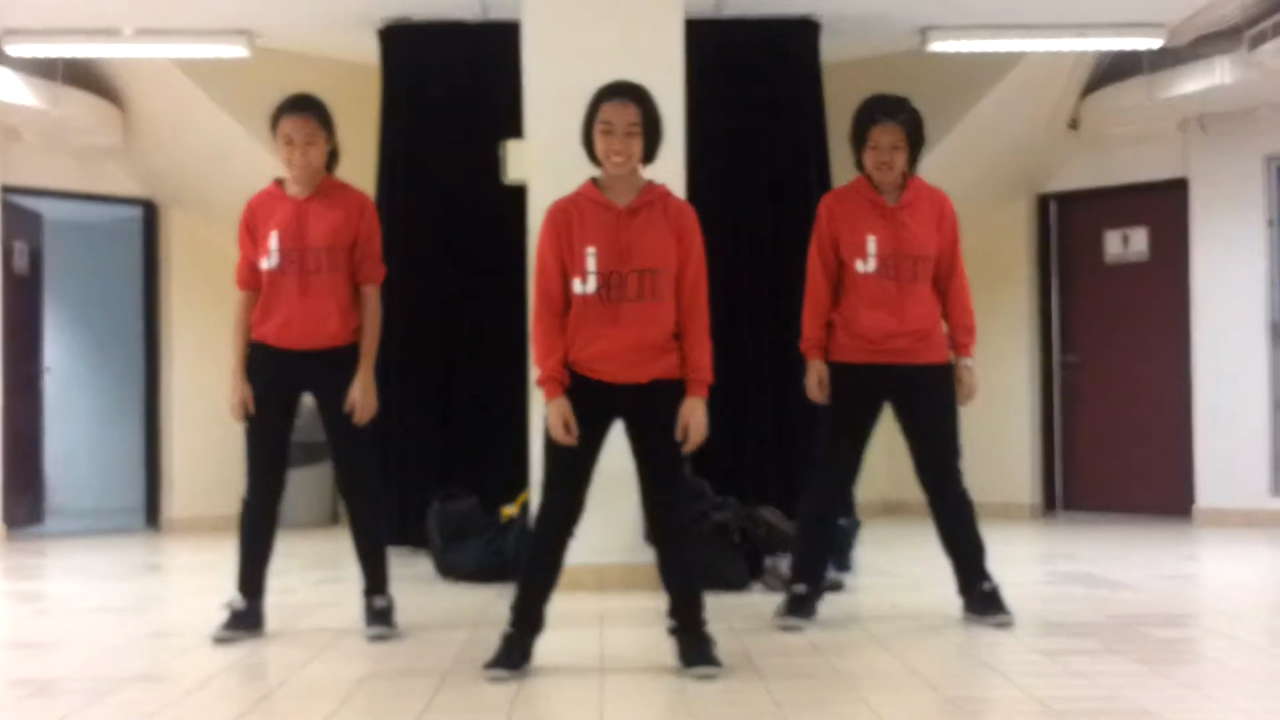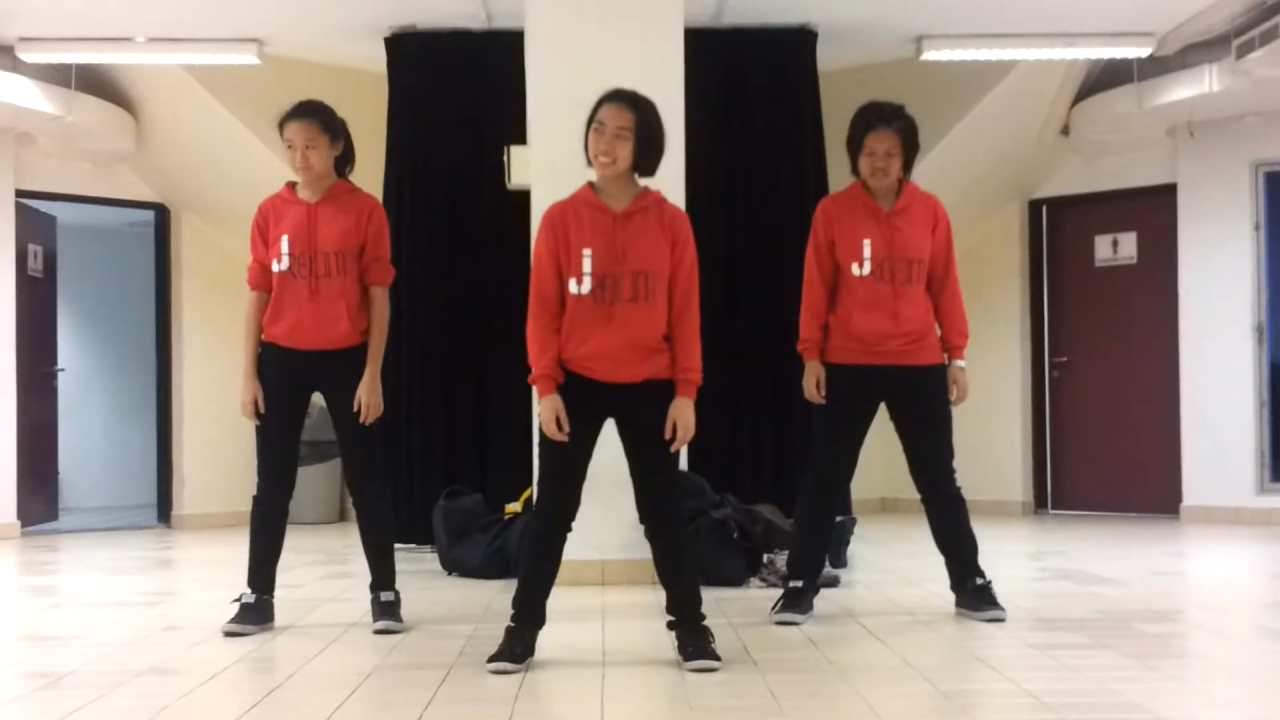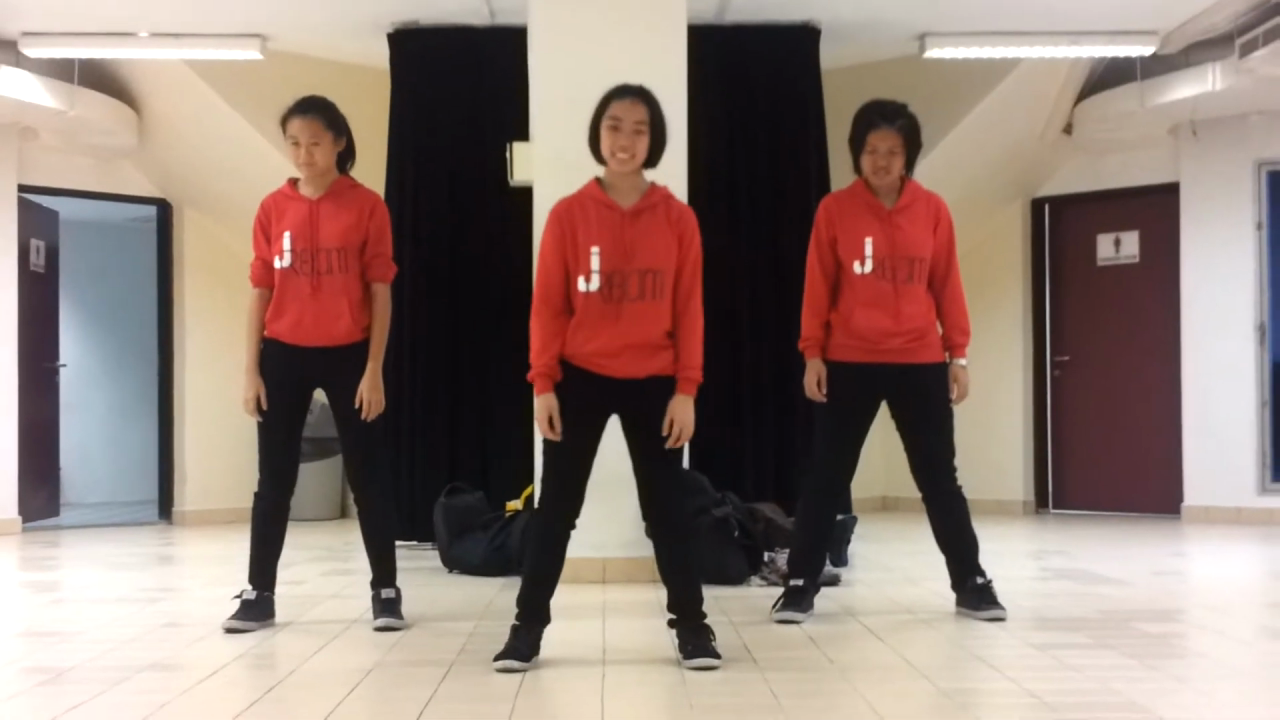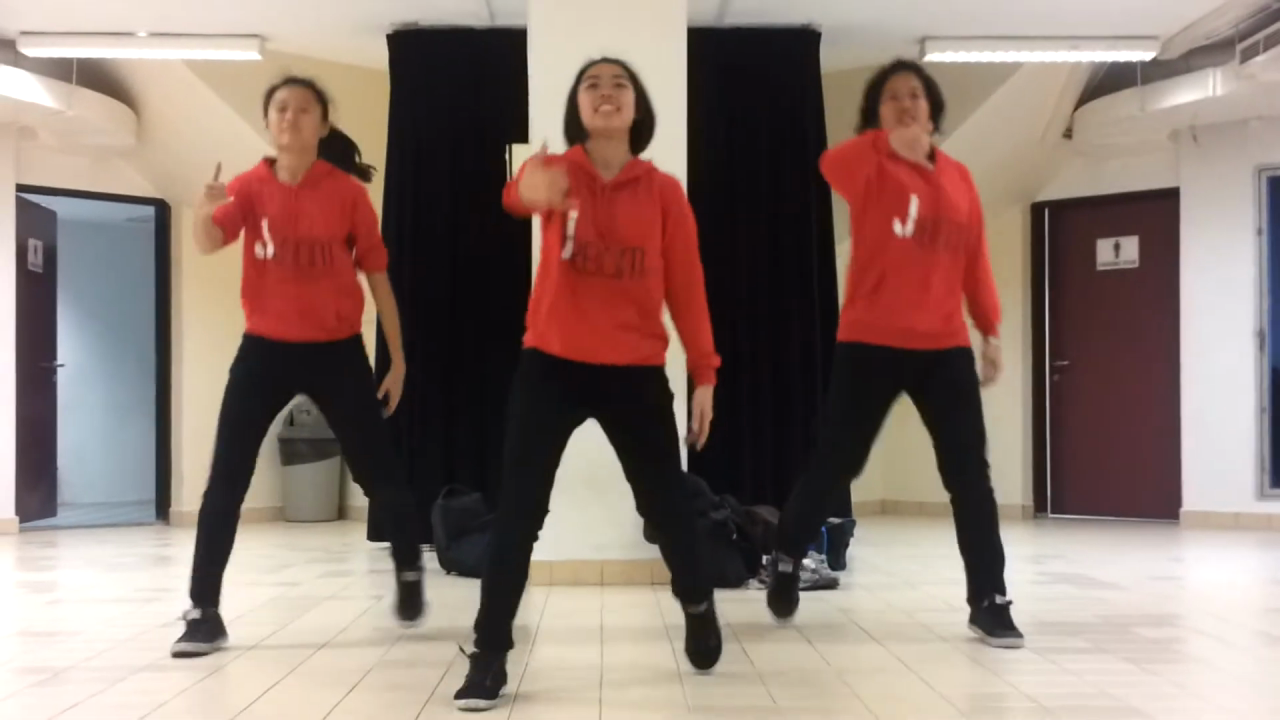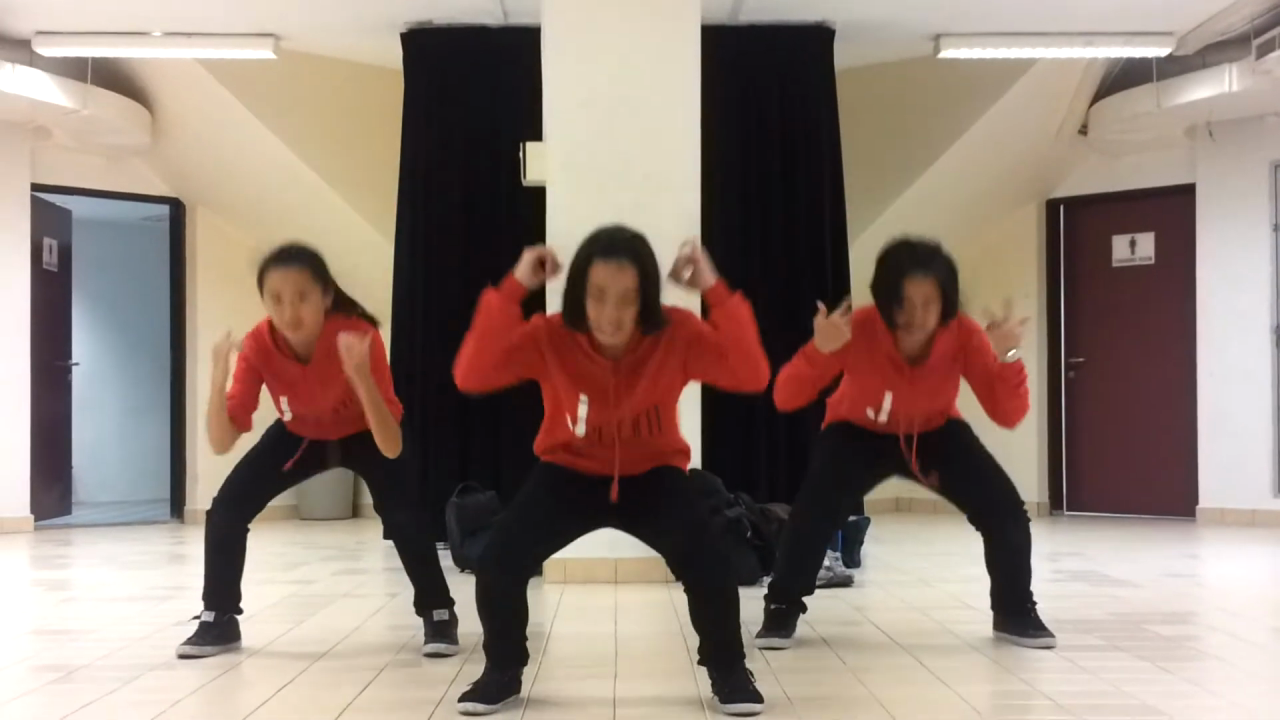
dt=1s
person 1, frame 1
left shoulder: (677, 215)
right shoulder: (565, 215)
left elbow: (694, 309)
right elbow: (548, 309)
left wrist: (697, 391)
right wrist: (553, 388)
left hip: (659, 388)
right hip: (584, 386)
left knee: (669, 513)
right knee: (557, 512)
left ankle: (691, 631)
right ankle: (521, 633)
person 1, frame 2
left shoulder: (670, 222)
right shoulder: (561, 218)
left elbow: (685, 312)
right elbow: (543, 309)
left wrist: (686, 391)
right wrist: (546, 386)
left hip: (650, 387)
right hip: (575, 384)
left knee: (662, 511)
right knee: (552, 509)
left ankle: (690, 625)
right ankle: (522, 629)
person 1, frame 3
left shoulder: (677, 217)
right shoulder: (568, 214)
left elbow: (688, 309)
right elbow: (547, 305)
left wrist: (686, 388)
right wrist: (542, 383)
left hip: (653, 382)
right hip: (579, 379)
left knee: (666, 506)
right knee: (557, 504)
left ankle: (691, 623)
right ankle: (527, 626)
person 1, frame 4
left shoulder: (665, 194)
right shoulder: (551, 172)
left elbow: (684, 286)
right elbow: (524, 190)
left wrist: (705, 372)
right wrist: (532, 190)
left hip: (635, 371)
right hip: (550, 367)
left knee: (666, 501)
right knee: (519, 509)
left ankle: (697, 606)
right ankle: (488, 656)
person 1, frame 5
left shoulder: (679, 333)
right shoulder: (547, 337)
left elbow: (751, 378)
right elbow: (472, 378)
left wrist: (718, 294)
right wrist: (509, 291)
left hip: (652, 477)
right hip: (568, 477)
left knee: (707, 563)
right knee: (498, 564)
left ankle: (727, 669)
right ankle: (503, 670)
person 2, frame 1
left shoulder: (355, 207)
right shoulder: (258, 210)
left elbow: (370, 295)
right elbow: (247, 297)
left wrist: (366, 372)
right wrist: (238, 374)
left hip: (336, 358)
right hip: (271, 360)
left knee: (356, 480)
right knee: (262, 485)
left ankle: (378, 598)
right ankle: (247, 603)
person 2, frame 2
left shoulder: (364, 210)
right shoulder: (270, 213)
left elbow: (378, 297)
right elbow: (258, 297)
left wrist: (372, 373)
right wrist: (249, 373)
left hip: (345, 359)
right hip: (282, 359)
left knee: (363, 478)
right knee: (272, 482)
left ankle: (385, 593)
right ankle: (258, 598)
person 2, frame 3
left shoulder: (367, 206)
right shoulder: (272, 209)
left elbow: (381, 293)
right elbow: (261, 293)
left wrist: (374, 369)
right wrist: (251, 370)
left hip: (348, 355)
right hip: (284, 355)
left knee: (365, 476)
right knee: (273, 479)
left ankle: (385, 591)
right ankle: (258, 594)
person 2, frame 4
left shoulder: (347, 193)
right shoulder: (248, 188)
left elbow: (376, 276)
right elbow: (206, 239)
left wrist: (397, 359)
right wrist: (203, 210)
left hip: (337, 353)
right hip: (264, 351)
left knee: (381, 474)
right knee: (225, 481)
left ankle: (409, 578)
right ankle: (204, 613)
person 2, frame 5
left shoulder: (359, 338)
right shoulder: (258, 345)
left elbow: (391, 447)
right elbow: (222, 440)
left wrist: (359, 378)
right wrist: (217, 380)
left hip: (364, 436)
right hip: (298, 438)
left knee: (403, 515)
right knee: (225, 513)
left ankle: (438, 615)
right ankle: (219, 619)
person 3, frame 1
left shoulder: (936, 206)
right shoulder: (836, 207)
left elbow: (952, 282)
right elbow: (820, 285)
left wrist: (963, 353)
right wrist: (813, 354)
left hip: (925, 364)
right hip: (851, 364)
left knee: (944, 480)
right knee: (829, 479)
left ankle: (978, 588)
right ankle: (803, 590)
person 3, frame 2
left shoulder: (930, 211)
right shoulder: (832, 211)
left elbow: (944, 285)
right elbow: (817, 287)
left wrist: (956, 354)
right wrist: (811, 355)
left hip: (919, 365)
right hip: (847, 365)
left knee: (938, 480)
right knee: (825, 478)
left ankle: (970, 584)
right ankle: (800, 586)
person 3, frame 3
left shoulder: (933, 210)
right shoulder: (835, 209)
left elbow: (947, 285)
right elbow: (819, 286)
left wrist: (958, 353)
right wrist: (812, 353)
left hip: (921, 363)
right hip: (849, 363)
left knee: (939, 478)
right knee: (826, 476)
left ankle: (971, 583)
right ankle: (800, 584)
person 3, frame 4
left shoulder: (956, 176)
right shoulder: (870, 167)
left elbow: (974, 259)
right elbow: (833, 166)
left wrist: (990, 332)
right wrist: (890, 142)
left hip: (945, 347)
right hip: (870, 344)
left knee: (969, 472)
right knee: (834, 460)
left ankle: (989, 602)
right ankle: (787, 565)
person 3, frame 5
left shoulder: (966, 337)
right shoulder: (856, 332)
left elbow: (1010, 415)
right elbow: (785, 399)
left wrist: (1008, 358)
right wrist: (819, 351)
left hip: (936, 435)
right hip: (859, 436)
left knee: (1006, 513)
right knee: (814, 512)
left ankle: (1015, 612)
right ankle: (781, 608)
